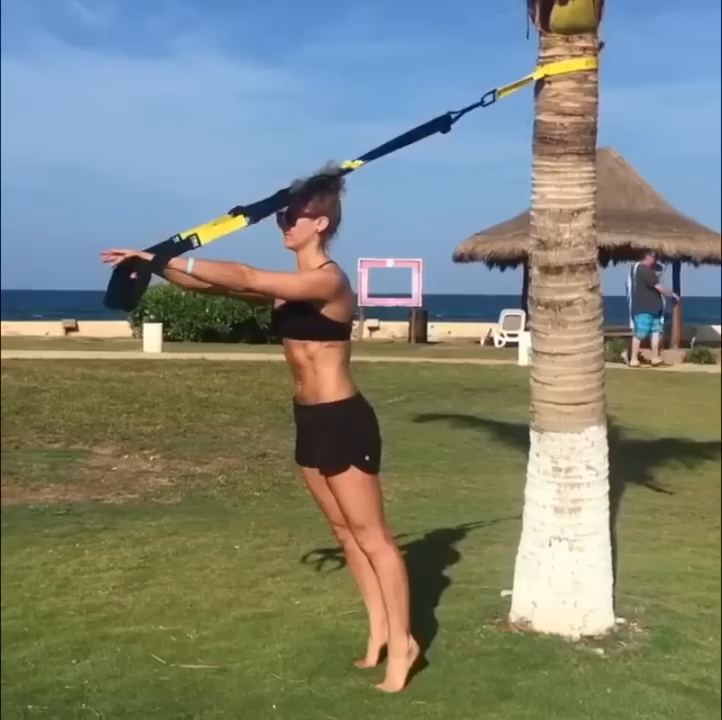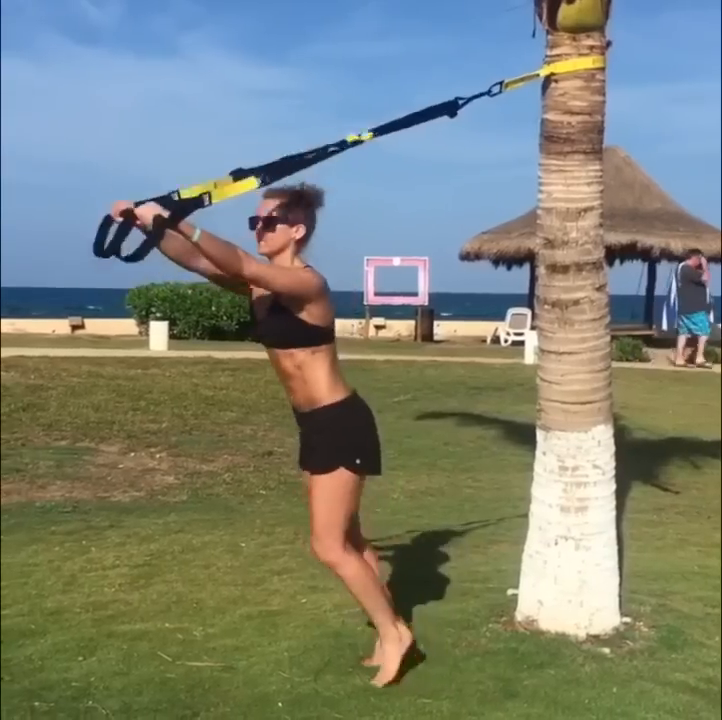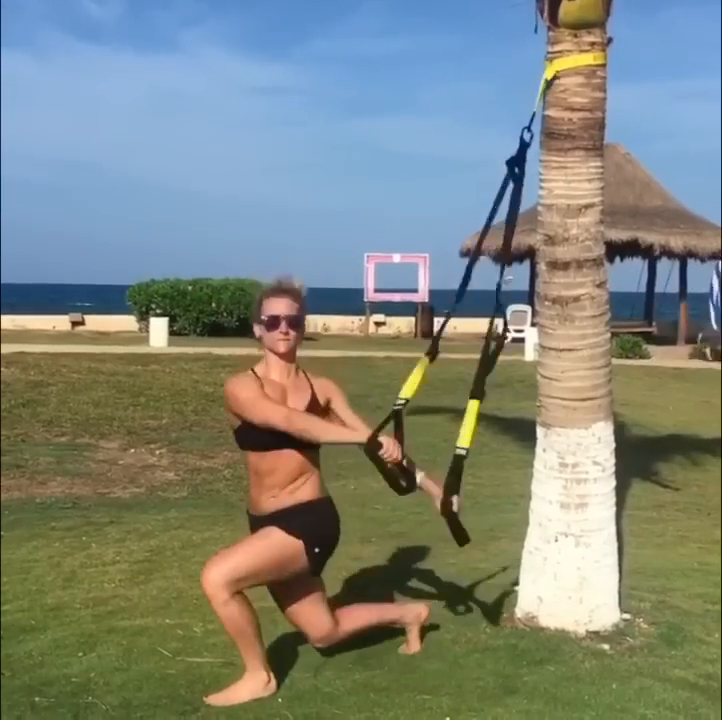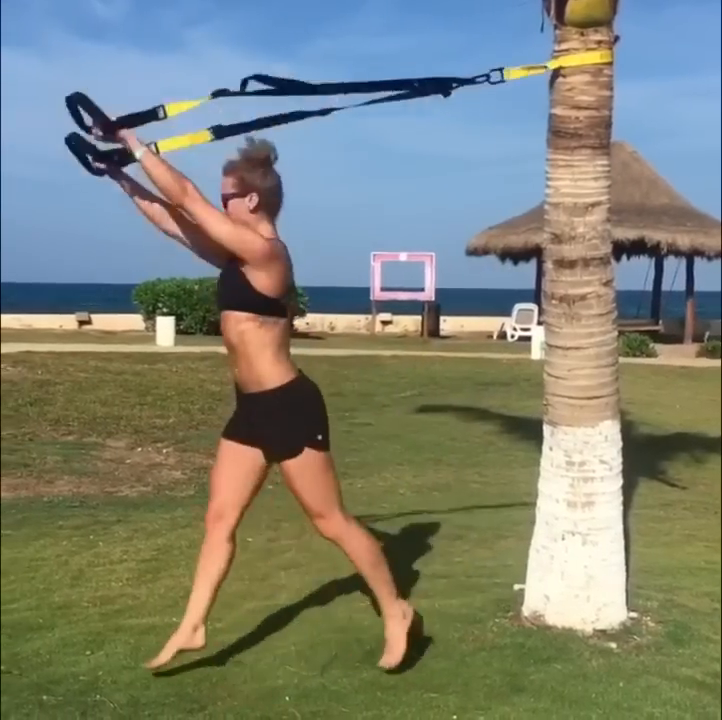
dt=0.5s
person 1, frame 1
left shoulder: (328, 282)
right shoulder: (287, 285)
left elbow: (245, 278)
right elbow: (217, 285)
left wrist: (164, 256)
right wrist: (154, 263)
left hip: (344, 422)
right hip: (311, 422)
left knee: (371, 537)
right knee: (346, 534)
left ankle: (403, 644)
right ankle: (380, 629)
person 1, frame 2
left shoulder: (306, 282)
right shoulder: (260, 285)
left elbow: (242, 263)
right elbow: (198, 260)
left wrist: (173, 220)
right wrist: (148, 224)
left hip: (342, 424)
right hip: (314, 427)
left knee: (330, 546)
right knee: (347, 539)
left ankle: (392, 633)
right ankle: (389, 625)
person 1, frame 3
left shoulder: (323, 389)
right shoulder: (240, 389)
left elbow: (371, 438)
right elbow: (285, 420)
left wrist: (427, 481)
right wrist: (355, 434)
left hip: (310, 520)
right hip: (266, 525)
left knee: (217, 578)
right knee: (323, 632)
left ankle: (258, 676)
right ankle: (410, 613)
person 1, frame 4
left shoulder: (263, 250)
right shoulder: (236, 255)
left elbow: (186, 197)
right elbow: (176, 219)
left wrist: (138, 147)
right wrist: (122, 177)
left hip: (289, 405)
right hip: (250, 408)
left knee: (331, 521)
right knee: (219, 520)
left ankle: (395, 611)
right ankle: (191, 628)
